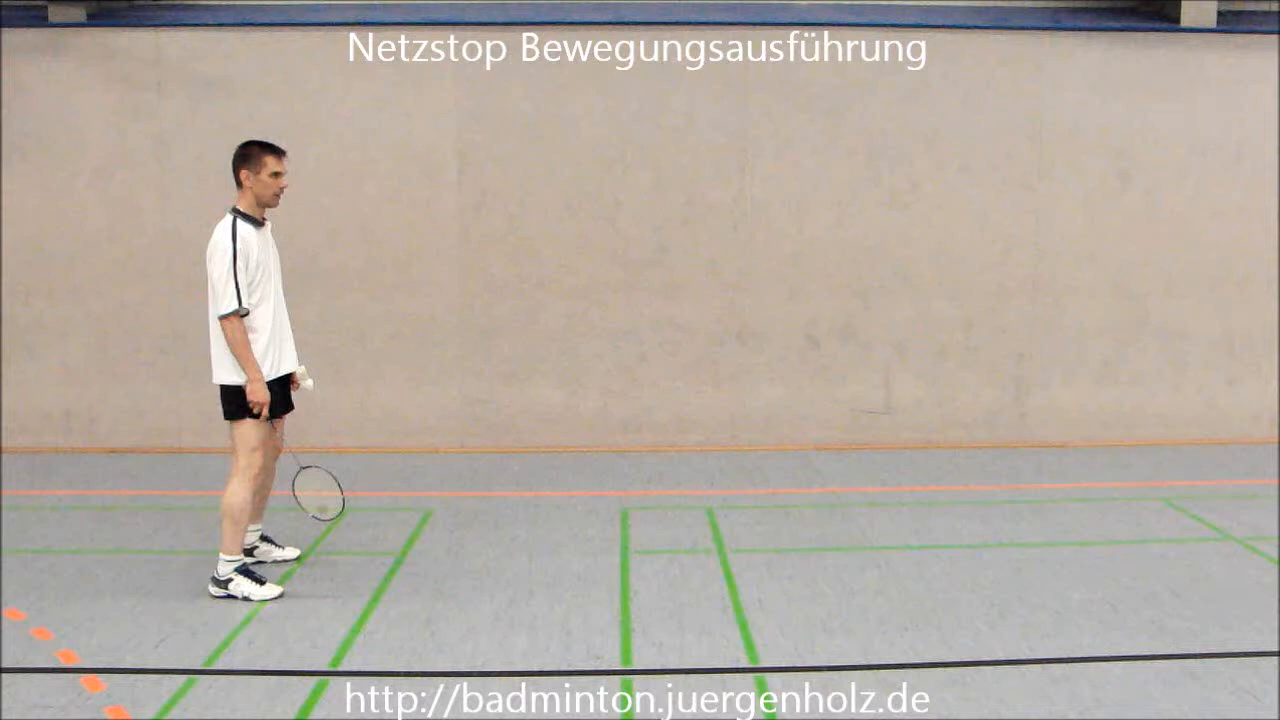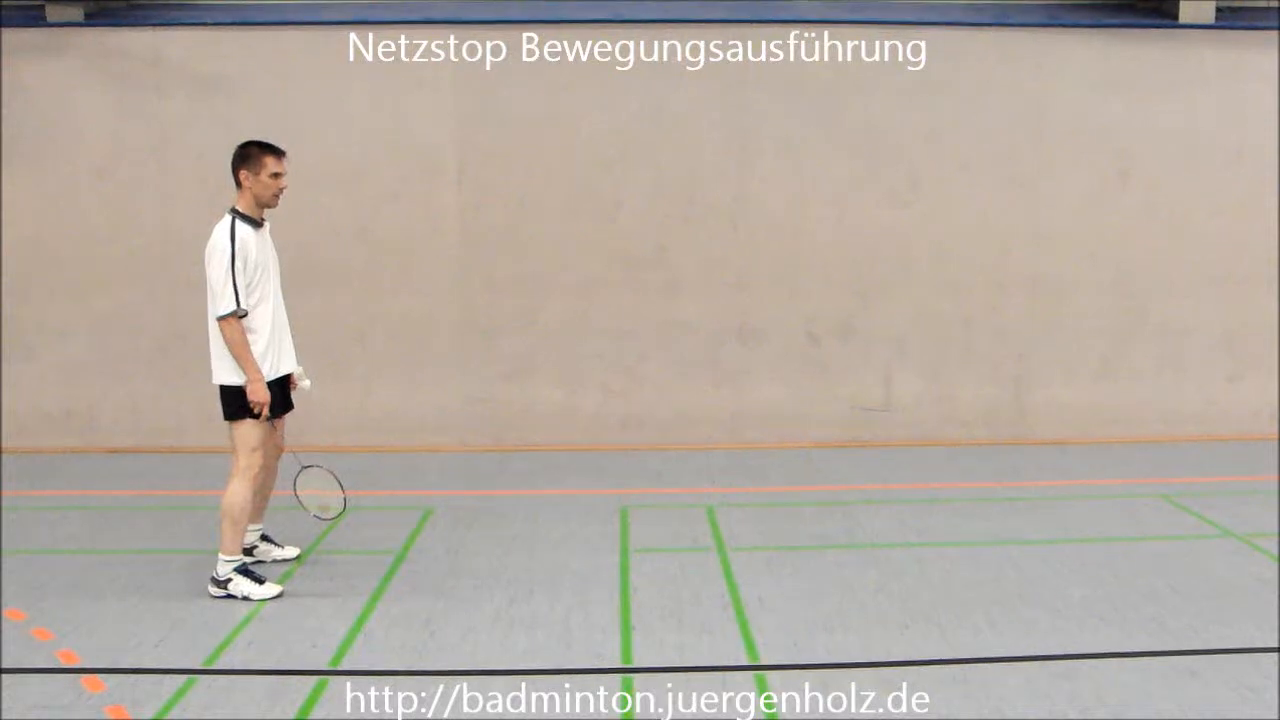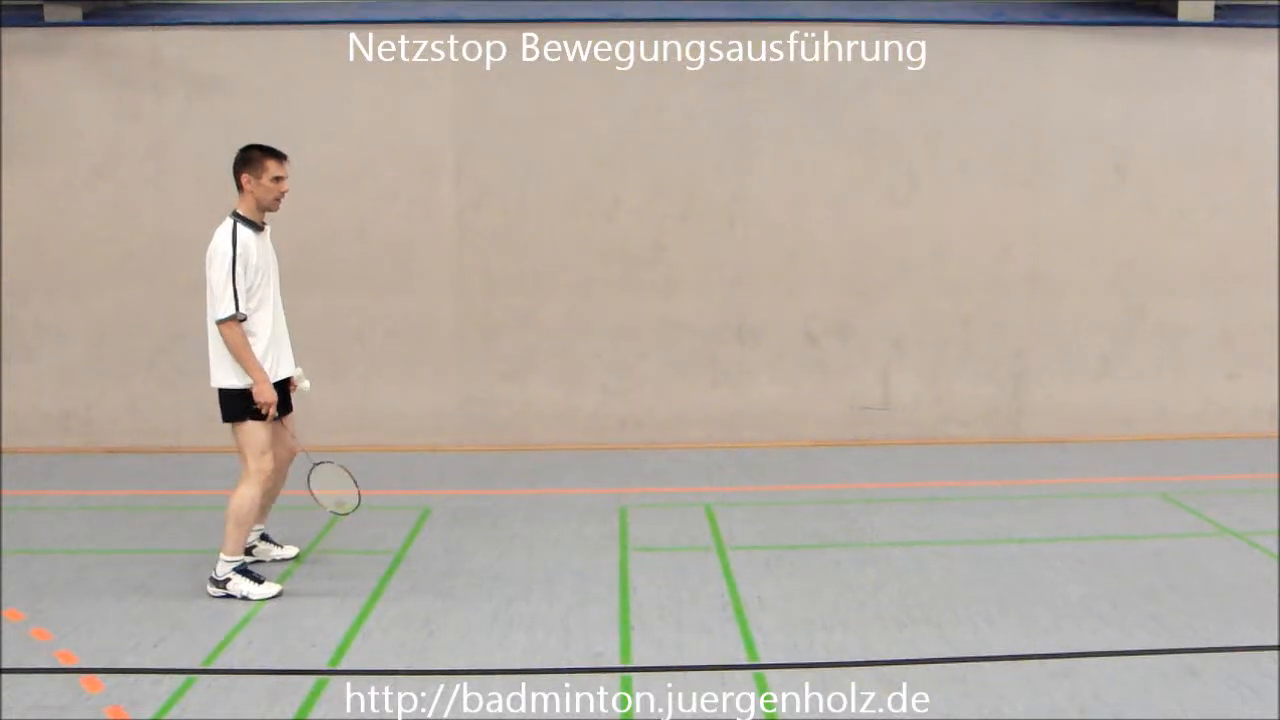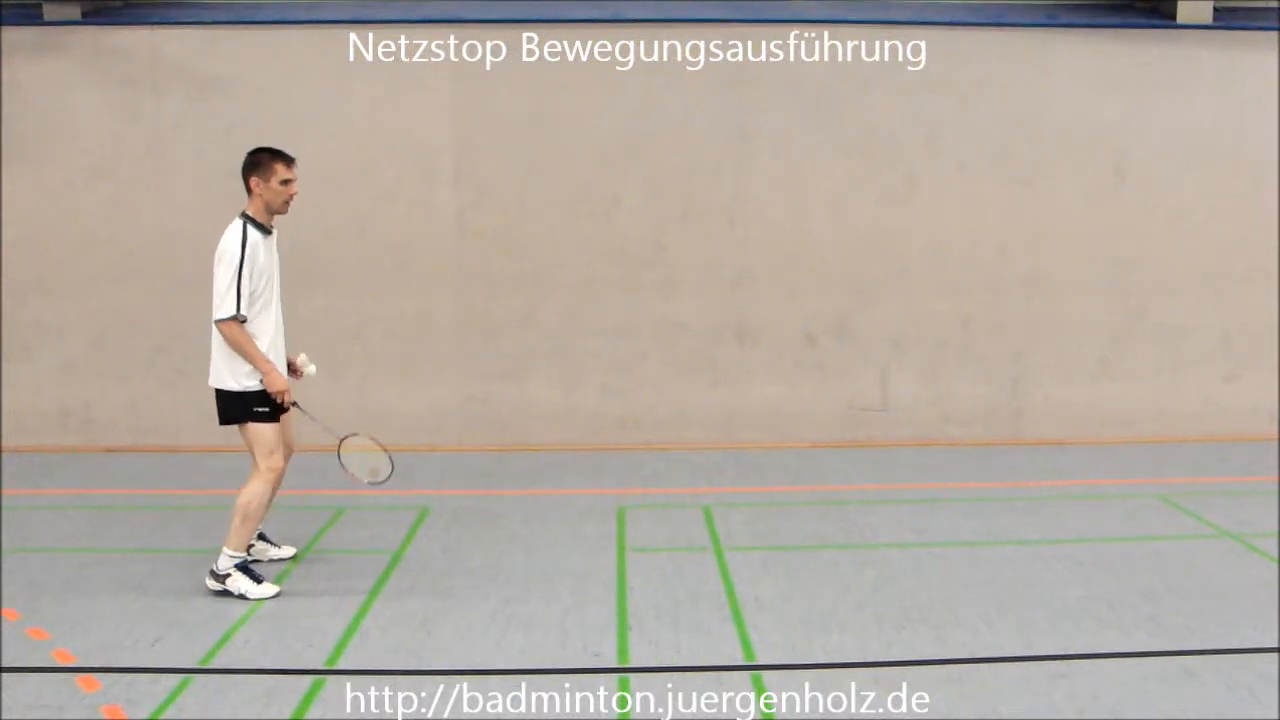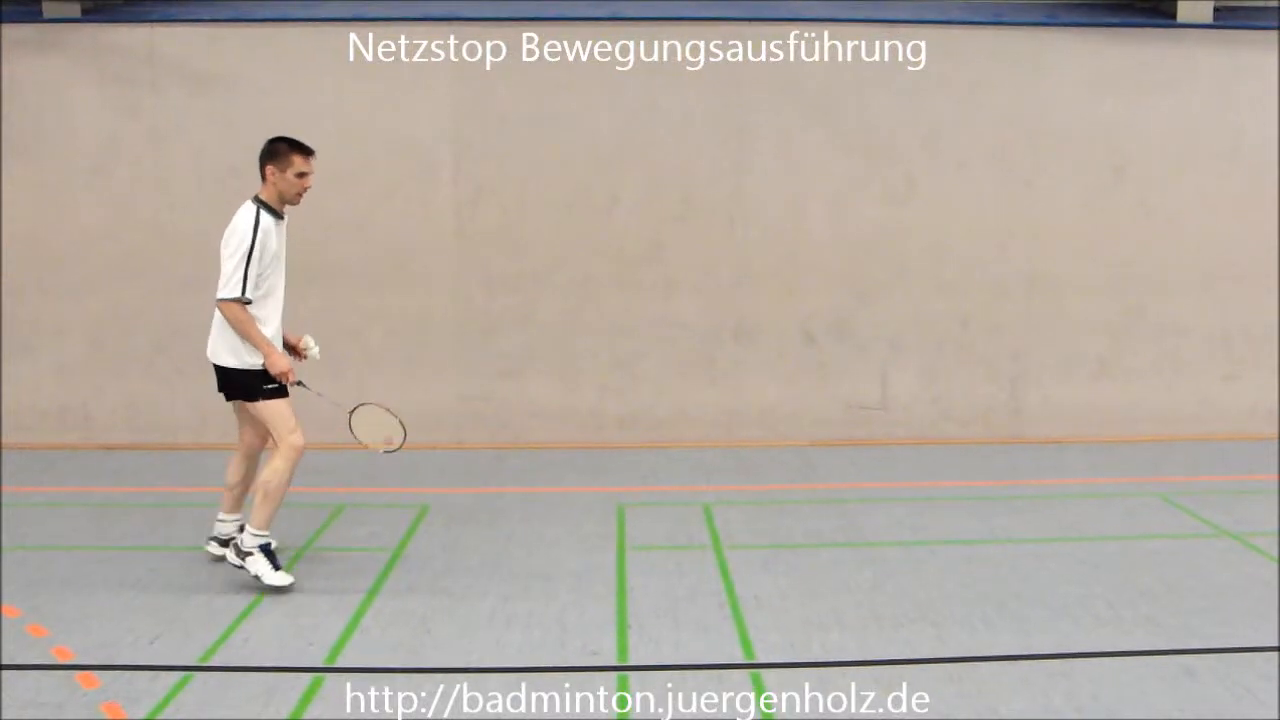
dt=0.5s
person 1, frame 1
left shoulder: (261, 231)
right shoulder: (231, 237)
right elbow: (229, 316)
left wrist: (285, 364)
right wrist: (253, 377)
left hip: (272, 370)
right hip: (248, 378)
left knee: (270, 454)
right knee: (248, 466)
left ankle: (252, 539)
right ankle: (227, 572)
person 1, frame 2
left shoulder: (260, 231)
right shoulder: (230, 237)
right elbow: (228, 317)
left wrist: (283, 365)
right wrist: (253, 377)
left hip: (272, 369)
right hip: (247, 378)
left knee: (271, 454)
right knee: (248, 466)
left ankle: (252, 539)
right ankle: (226, 571)
person 1, frame 3
left shoulder: (260, 233)
right shoulder: (231, 240)
right elbow: (226, 321)
right wrist: (258, 379)
left hip: (270, 373)
right hip: (246, 381)
left knee: (284, 453)
right knee: (259, 468)
left ankle: (253, 537)
right ankle: (227, 571)
person 1, frame 4
left shoulder: (266, 235)
right shoulder: (240, 242)
right elbow: (225, 321)
left wrist: (280, 357)
right wrist: (268, 370)
left hip: (262, 372)
right hip: (245, 379)
left knee: (281, 451)
right knee: (270, 466)
left ankle: (249, 537)
right ankle: (227, 567)
person 1, frame 5
left shoulder: (273, 220)
right shoulder: (251, 226)
right elbow: (228, 302)
left wrist: (282, 337)
right wrist: (270, 352)
left hip: (251, 356)
right hip: (246, 359)
left knee: (253, 443)
right knee: (291, 442)
left ankle: (226, 531)
right ankle: (251, 544)
